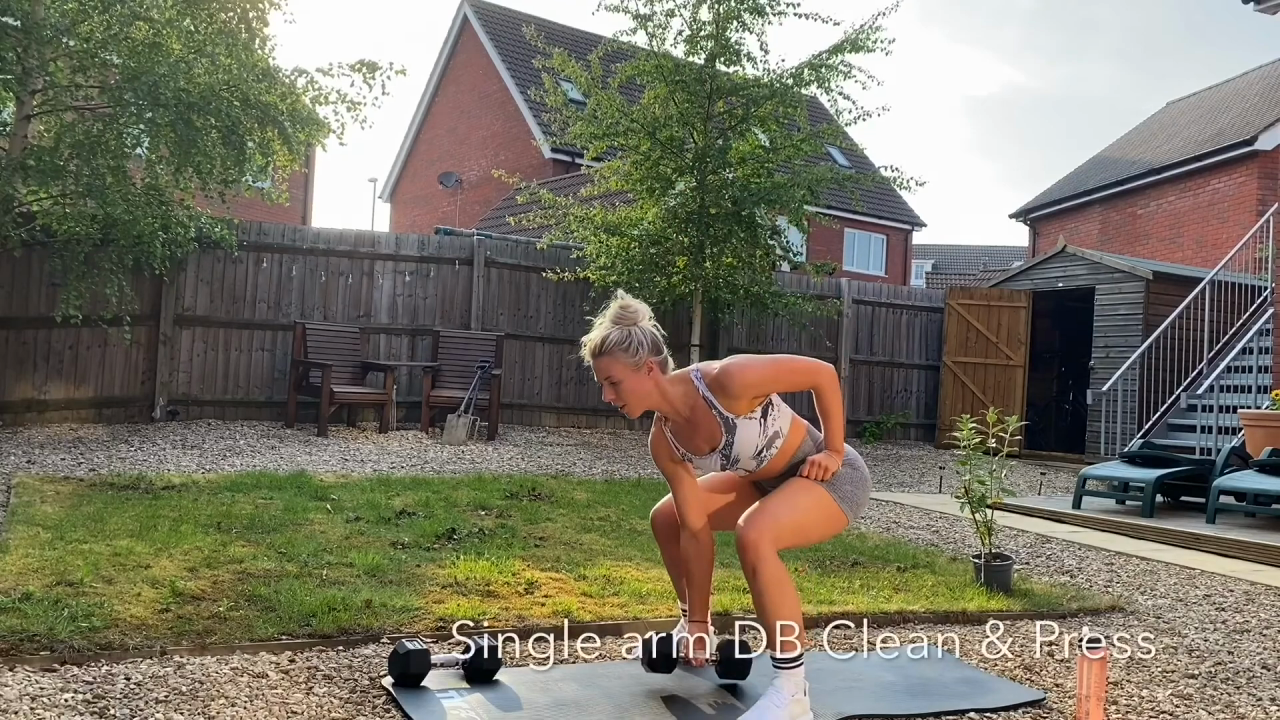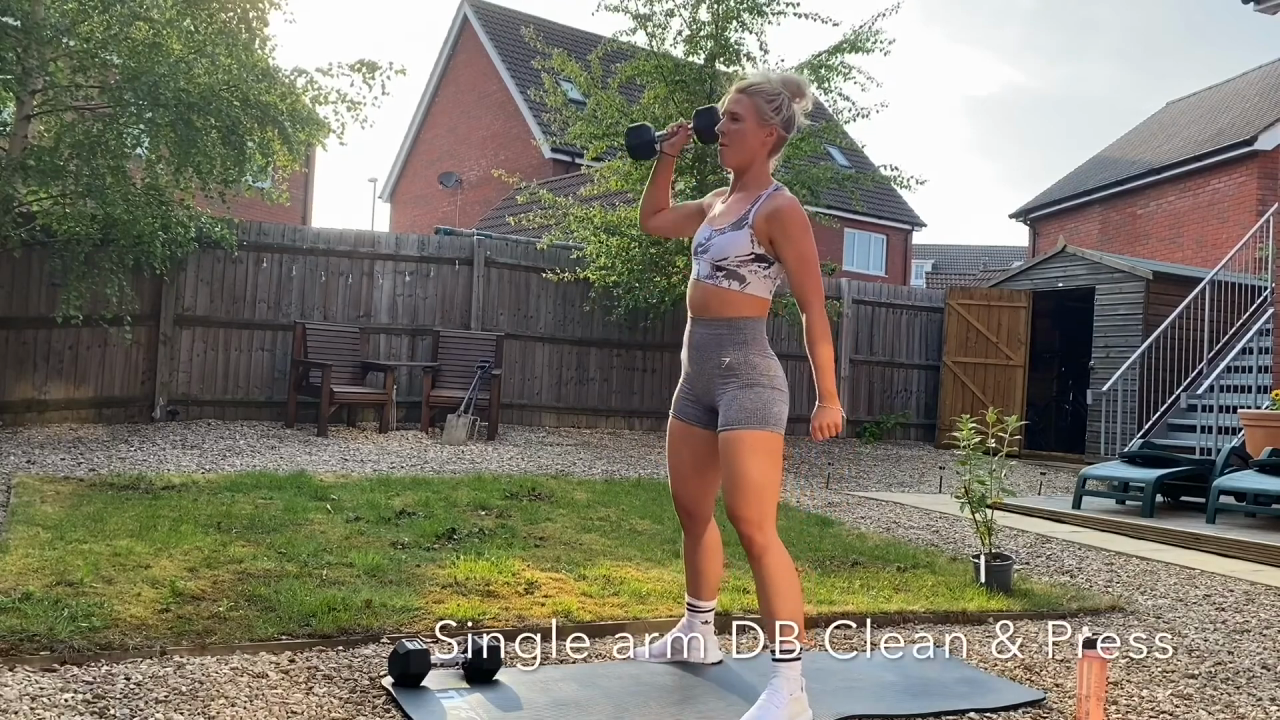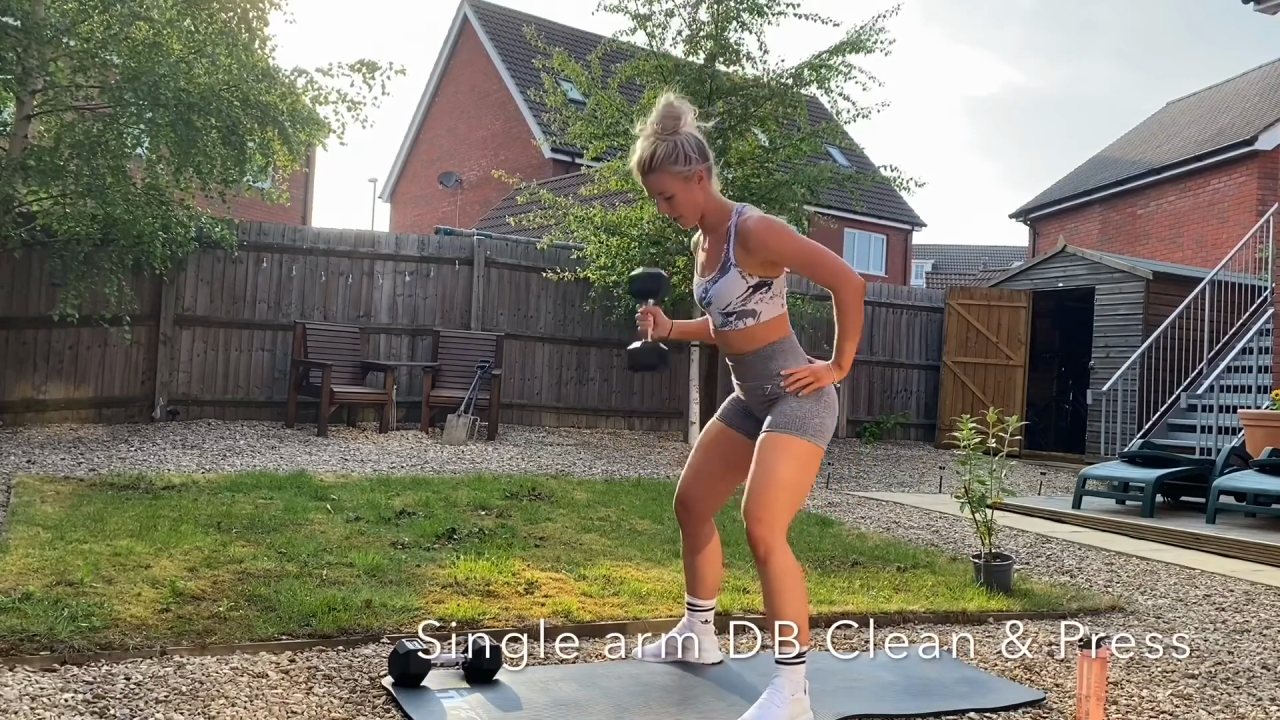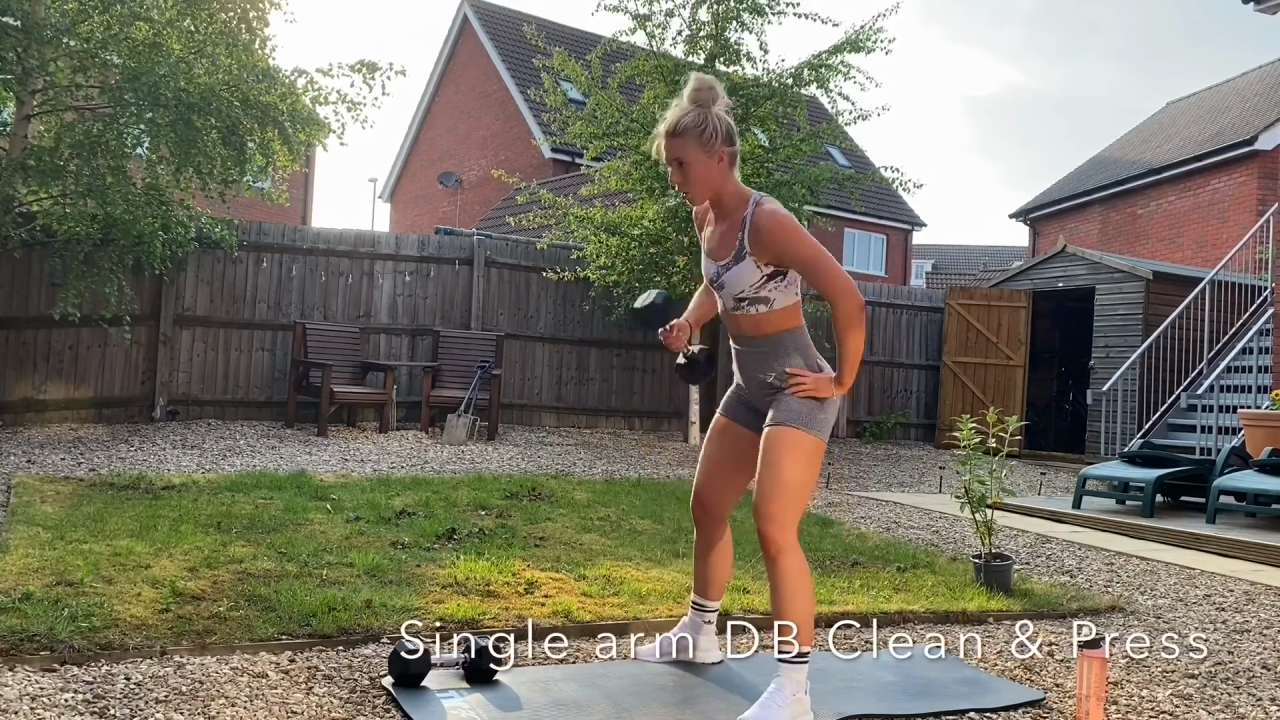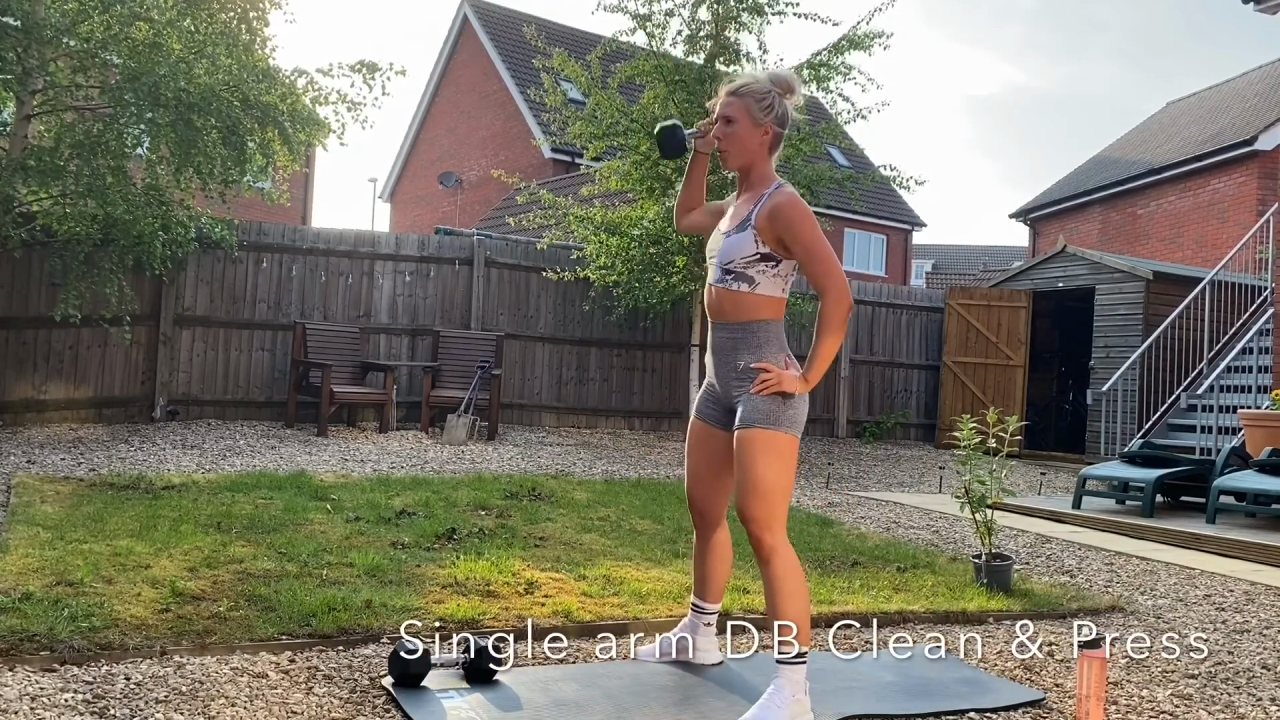
dt=1s
person 1, frame 1
left shoulder: (727, 380)
right shoulder: (664, 440)
left elbow: (823, 373)
right elbow: (696, 529)
left wrist: (835, 449)
right wrist: (699, 620)
left hip: (832, 475)
right hip: (772, 479)
left knee: (754, 535)
right knee: (665, 519)
right ankle: (692, 634)
person 1, frame 2
left shoulder: (780, 209)
right shoulder: (720, 201)
left elbow: (813, 307)
right elbow: (653, 221)
left wrist: (829, 396)
right wrist: (667, 158)
left hip: (745, 373)
right hip: (697, 373)
left knee: (753, 526)
right knee: (690, 511)
right ankle: (697, 634)
person 1, frame 3
left shoulder: (754, 229)
right shoulder: (703, 241)
left elbow: (849, 283)
left wrist: (838, 366)
right wrist: (668, 328)
left hip: (795, 396)
right hip: (748, 396)
left knee: (762, 529)
right knee: (691, 504)
right ankle: (698, 635)
person 1, frame 4
left shoulder: (767, 220)
right shoulder: (705, 218)
left elbow: (847, 297)
left wrist: (842, 382)
right wrist: (687, 324)
left hip: (800, 387)
right hip: (748, 386)
left knee: (774, 532)
right knee: (707, 507)
right ankle: (700, 635)
person 1, frame 5
left shoulder: (782, 204)
right shoulder: (737, 200)
left elbow: (838, 296)
right elbow: (684, 218)
left wrist: (808, 377)
right wrist: (696, 156)
left hip: (764, 383)
right hip: (720, 378)
left knee: (764, 528)
right knee: (704, 511)
right ankle: (699, 634)
